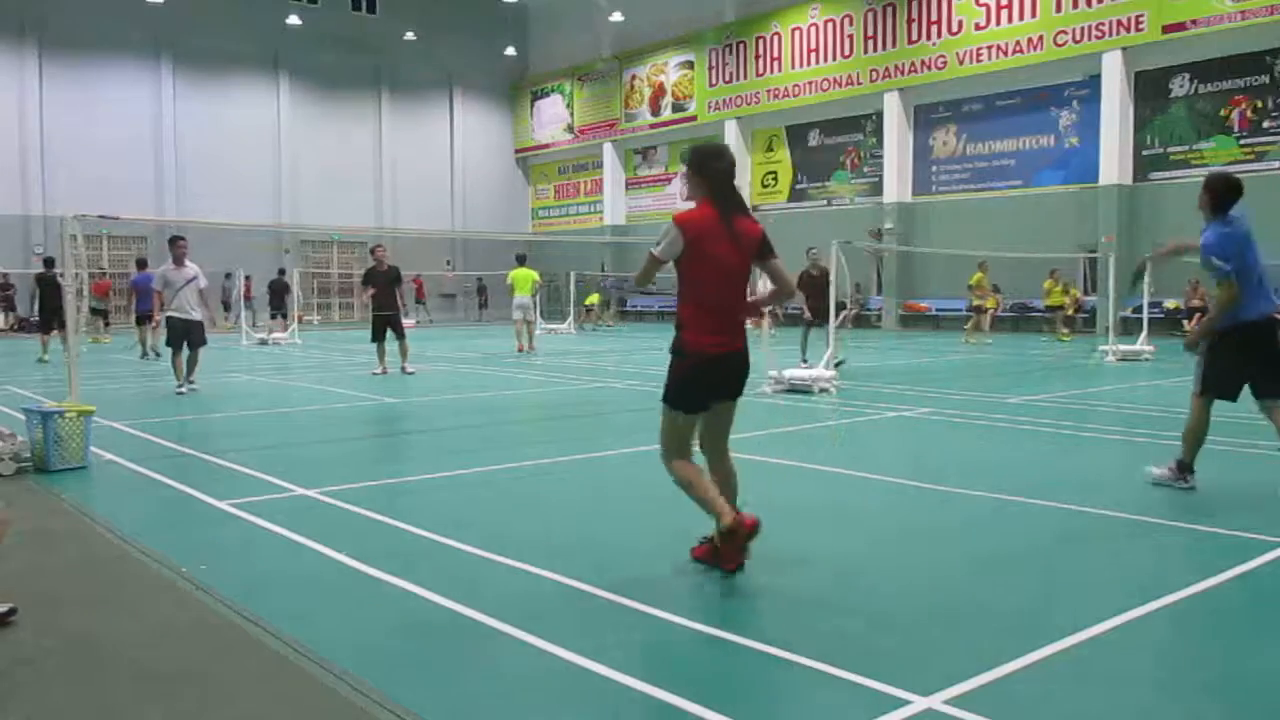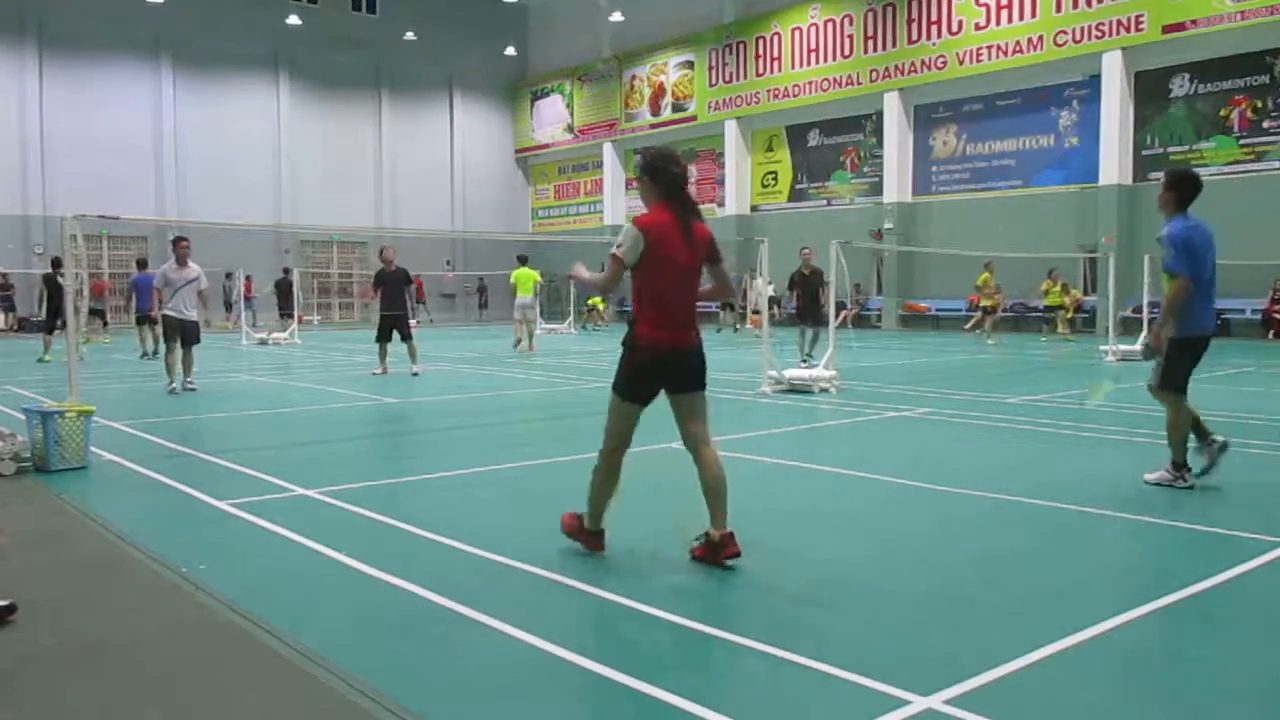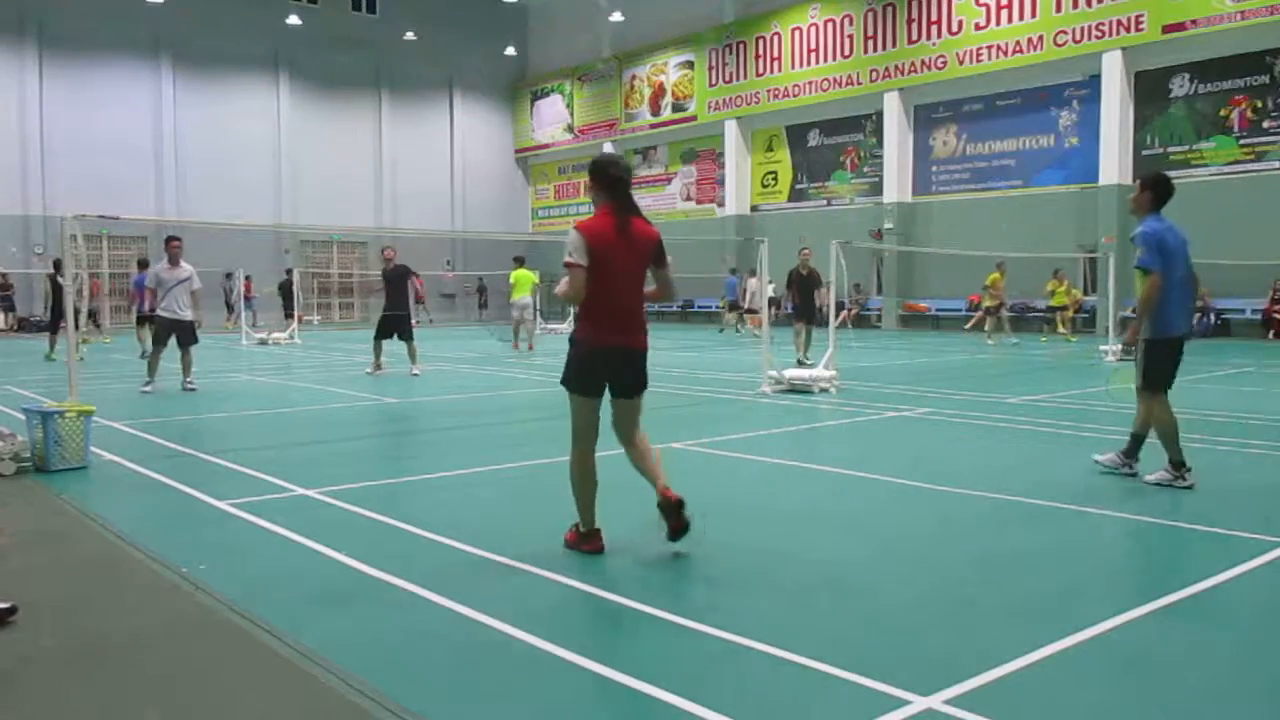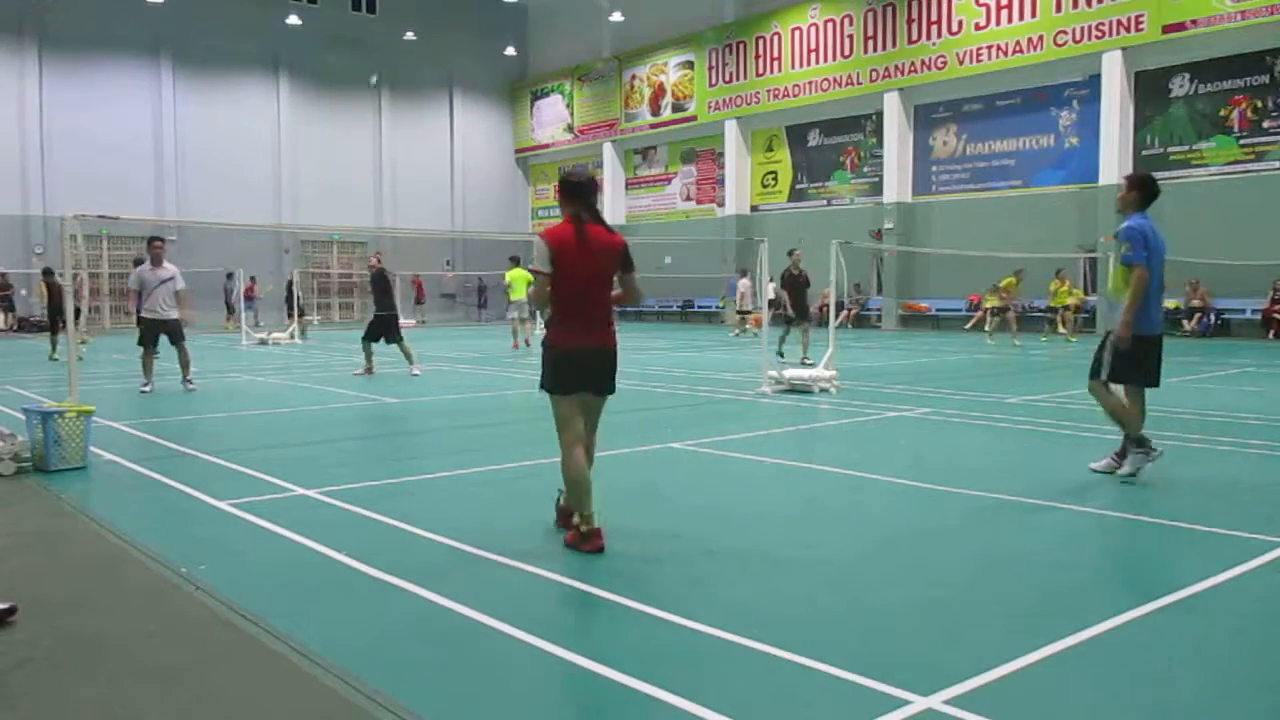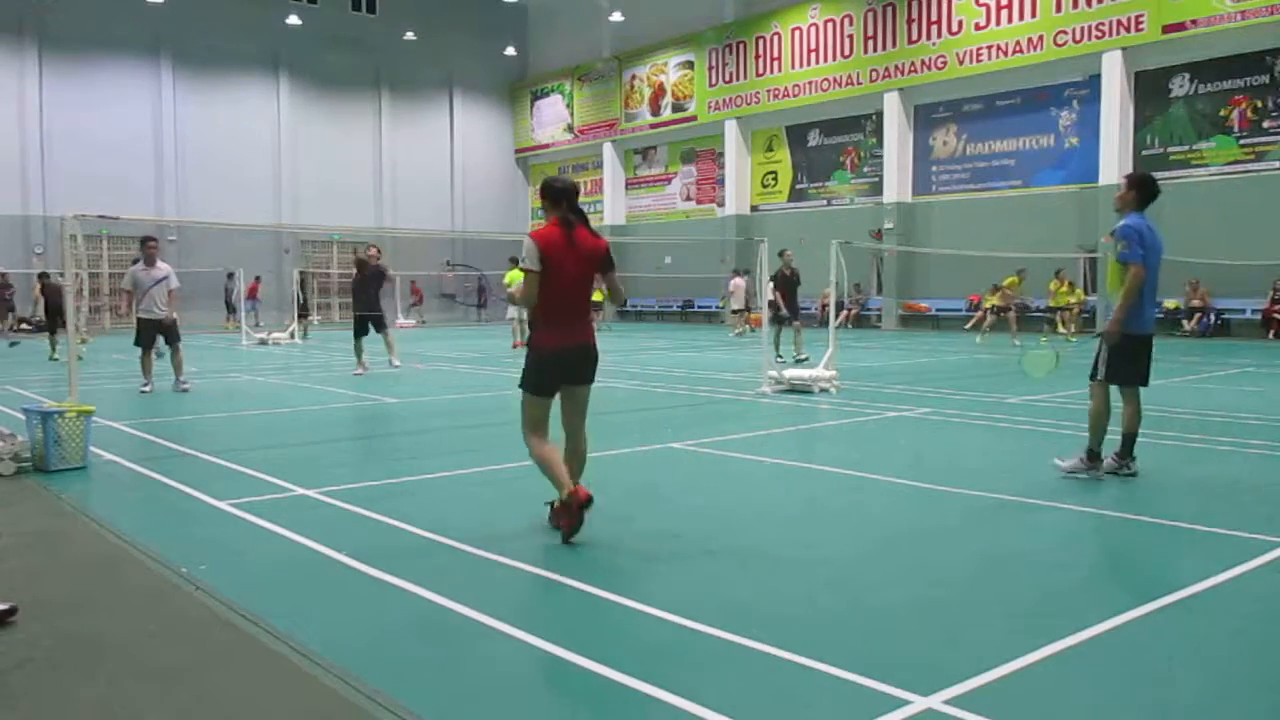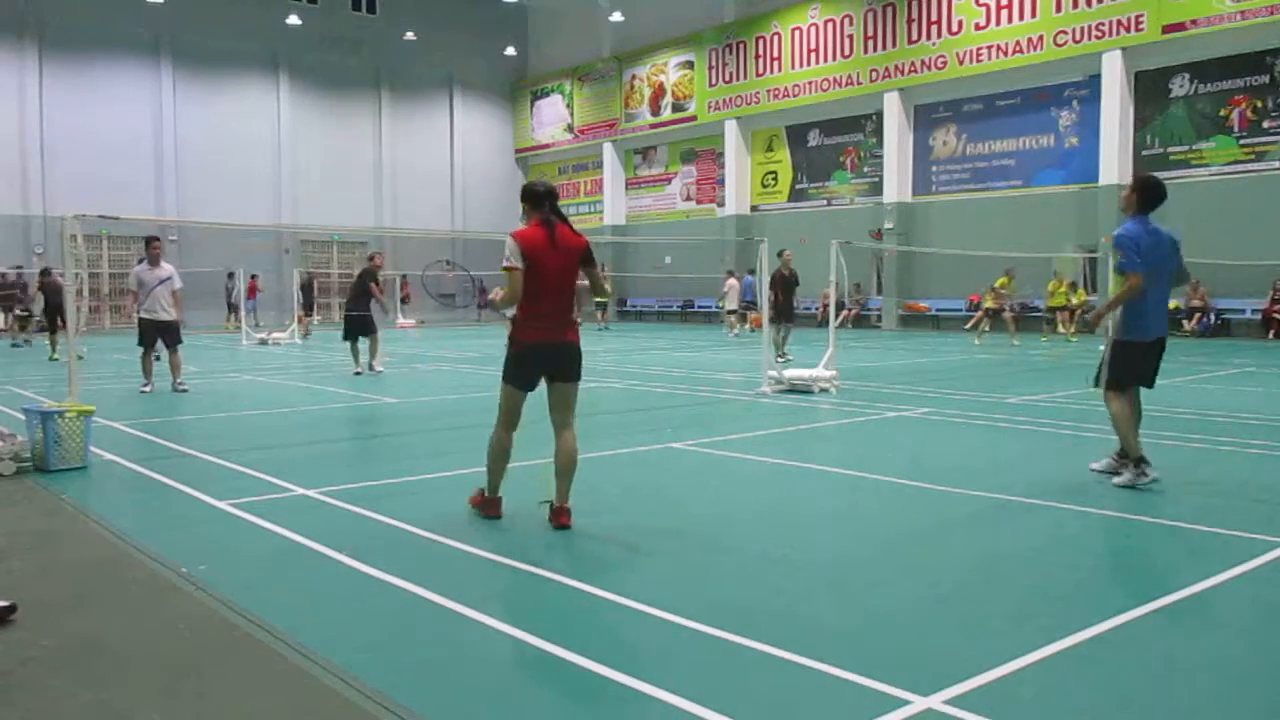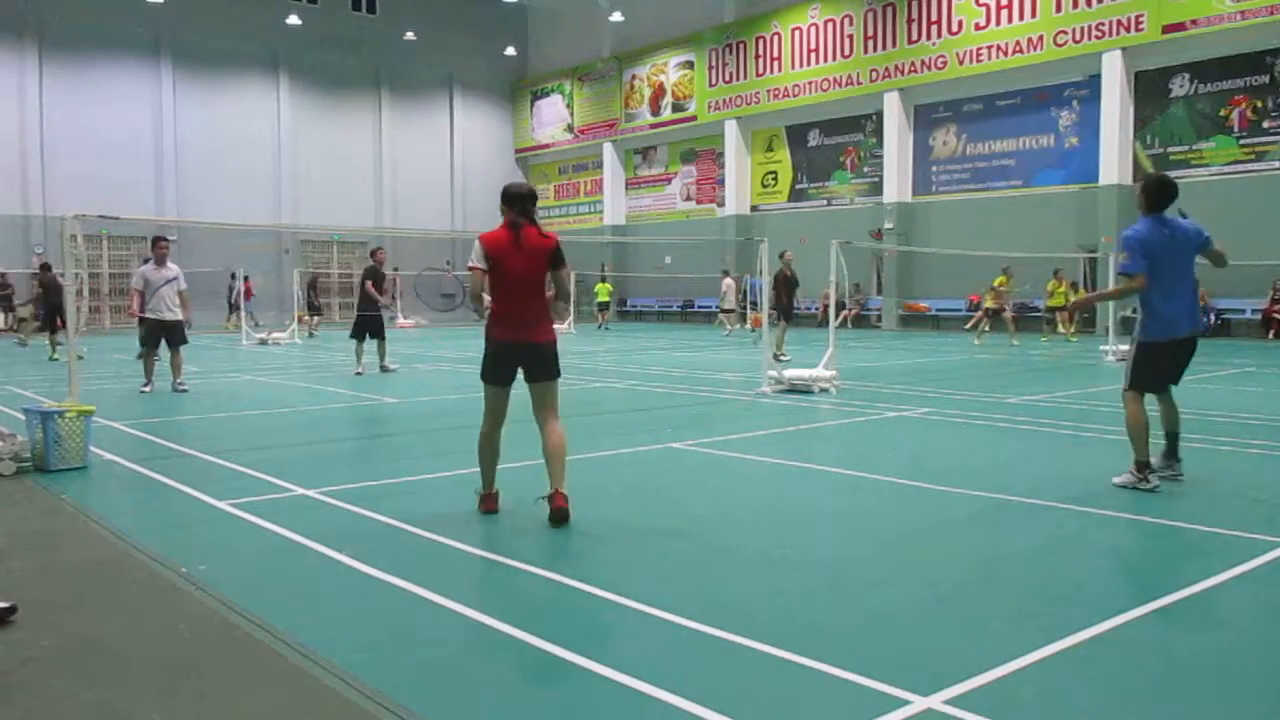
dt=0.3s
person 1, frame 1
left shoulder: (685, 224)
right shoulder: (750, 228)
left elbow: (642, 280)
right elbow: (787, 289)
left wrist: (640, 277)
left hip: (696, 353)
right hip: (734, 354)
left knee: (675, 455)
right knee: (717, 449)
left ankle: (732, 521)
right ankle: (726, 544)
person 1, frame 2
left shoulder: (642, 227)
right shoulder: (700, 231)
left elbow: (607, 285)
right elbow: (727, 290)
left wrist: (580, 274)
left hip: (648, 348)
right hip: (688, 348)
left knee: (614, 445)
right knee: (700, 443)
left ankle: (592, 527)
right ankle: (721, 536)
person 1, frame 3
left shoulder: (584, 232)
right shoulder: (649, 234)
left elbow: (575, 295)
right elbow: (668, 294)
left wrist: (561, 290)
left hip: (590, 346)
right hip: (632, 346)
left knee: (584, 441)
right knee: (631, 432)
left ankle: (587, 531)
right ankle: (666, 495)
person 1, frame 4
left shoulder: (549, 239)
right shoulder: (615, 241)
left elbow: (539, 300)
right elbow: (634, 296)
left wrist: (549, 295)
left hip: (563, 349)
right hip: (603, 348)
left knee: (571, 440)
right knee: (587, 433)
left ankle: (587, 528)
right ankle: (571, 505)
person 1, frame 5
left shoulder: (537, 239)
right shoulder: (597, 243)
left elbow: (528, 298)
right elbow: (617, 297)
left wrist: (514, 295)
left hip: (546, 347)
right hip: (583, 346)
left knee: (535, 433)
right knee: (575, 429)
left ankle: (572, 493)
right ankle: (568, 503)
person 1, frame 6
left shoulder: (520, 240)
right shoulder: (578, 241)
left elbow: (514, 296)
right elbow: (601, 290)
left wrist: (496, 299)
left hip: (527, 342)
right hip: (566, 343)
left knee: (506, 424)
right knee: (564, 426)
left ankle: (491, 497)
right ankle: (562, 507)
person 1, frame 7
left shoulder: (487, 241)
right shoulder: (549, 242)
left elbow: (475, 292)
right elbow: (564, 294)
left wrist: (483, 307)
left hip: (501, 340)
right hip: (540, 339)
left knee: (492, 421)
right knee: (549, 419)
left ankle: (488, 494)
right ankle: (558, 491)
person 2, frame 1
left shoulder: (1212, 241)
right shoulder: (1237, 223)
left elbow: (1230, 292)
left wrist: (1200, 330)
right wrist: (1159, 254)
left hip: (1233, 328)
left knee: (1201, 401)
left ankle: (1182, 470)
person 2, frame 2
left shoulder: (1173, 234)
right shoulder: (1201, 229)
left elbow: (1181, 285)
left wrist: (1157, 329)
left hip: (1183, 328)
right hip: (1202, 325)
left knee: (1167, 394)
right knee: (1164, 390)
left ankle: (1178, 470)
right ankle: (1208, 440)
person 2, frame 3
left shoulder: (1146, 233)
right shoulder: (1174, 233)
left elbow: (1155, 281)
right elbow: (1192, 281)
left wrist: (1135, 326)
right wrist: (1186, 317)
left hip: (1156, 330)
right hip: (1175, 328)
left knee: (1155, 398)
right knee: (1148, 395)
left ankle: (1179, 469)
right ankle: (1128, 457)
person 2, frame 4
left shoulder: (1131, 229)
right shoulder: (1152, 231)
left elbow: (1141, 276)
left wrist: (1126, 321)
left hip: (1132, 326)
right hip: (1151, 326)
left knee: (1098, 384)
right knee: (1134, 390)
left ankle: (1141, 444)
right ankle: (1125, 456)
person 2, frame 5
left shoulder: (1128, 228)
right shoulder: (1150, 231)
left elbow: (1137, 273)
left wrist: (1116, 316)
left hip: (1124, 325)
right hip: (1143, 325)
left knee: (1099, 388)
right knee: (1129, 390)
left ankle: (1091, 458)
right ankle: (1123, 457)
person 2, frame 6
left shoulder: (1126, 234)
right shoulder: (1164, 236)
left elbow: (1135, 282)
right elbow: (1182, 277)
left wrist: (1103, 310)
left hip: (1130, 330)
right hip: (1156, 329)
left knee: (1113, 394)
right knee: (1130, 391)
left ankle: (1138, 464)
right ankle: (1125, 458)
person 2, frame 7
left shoulder: (1134, 236)
right shoulder: (1188, 229)
left elbow: (1137, 284)
right elbow: (1220, 261)
left wrist: (1094, 297)
right wrist: (1203, 235)
left hip: (1156, 331)
right hip: (1188, 329)
left knee: (1132, 395)
right knee: (1162, 390)
left ankle: (1142, 471)
right ankle: (1171, 459)
